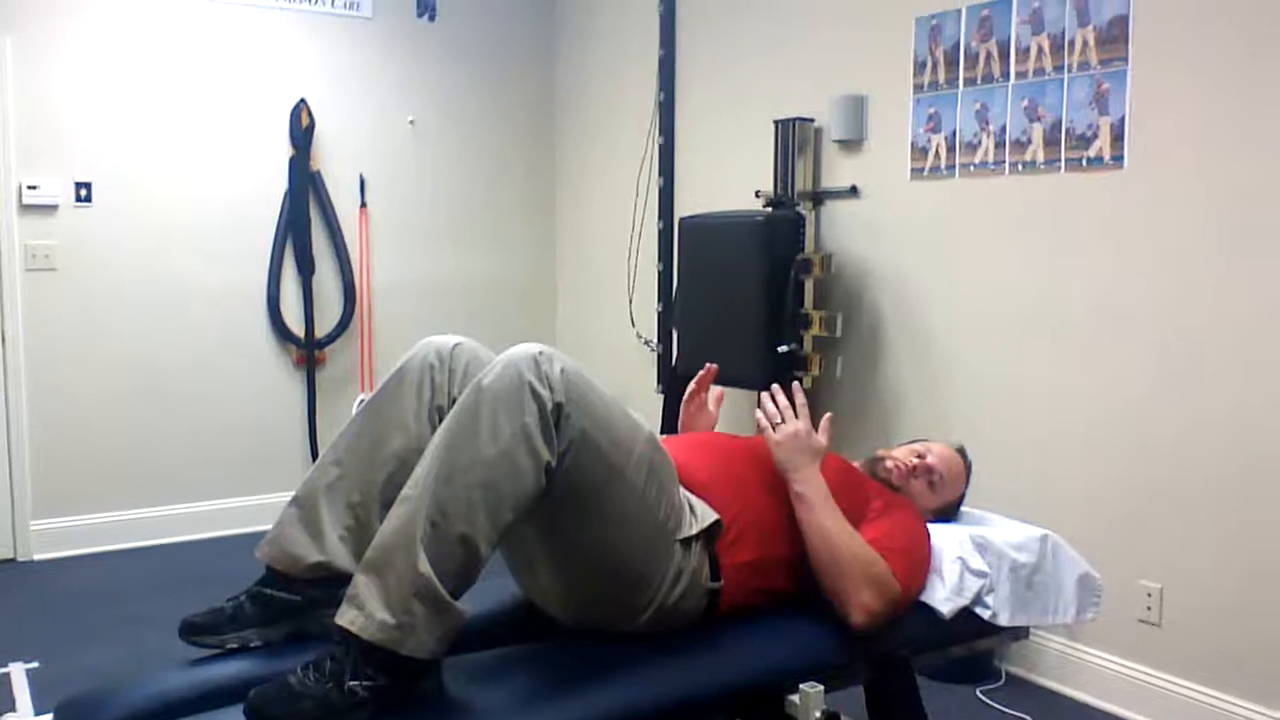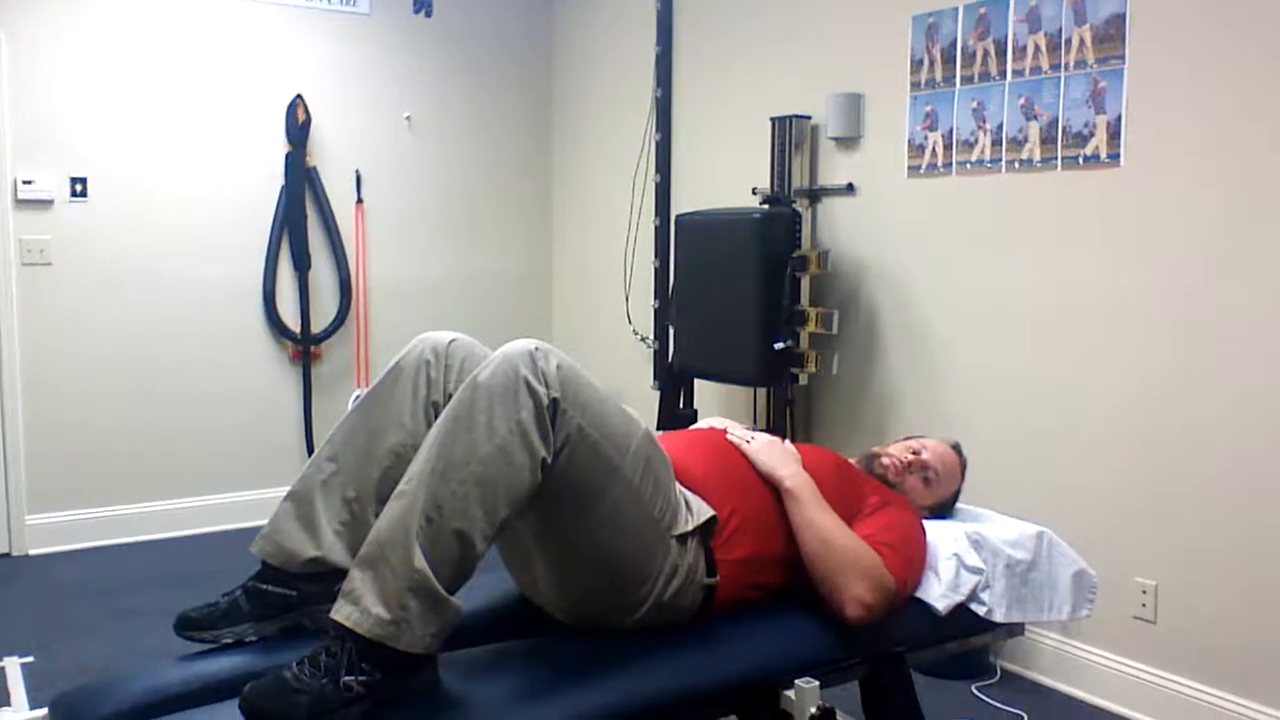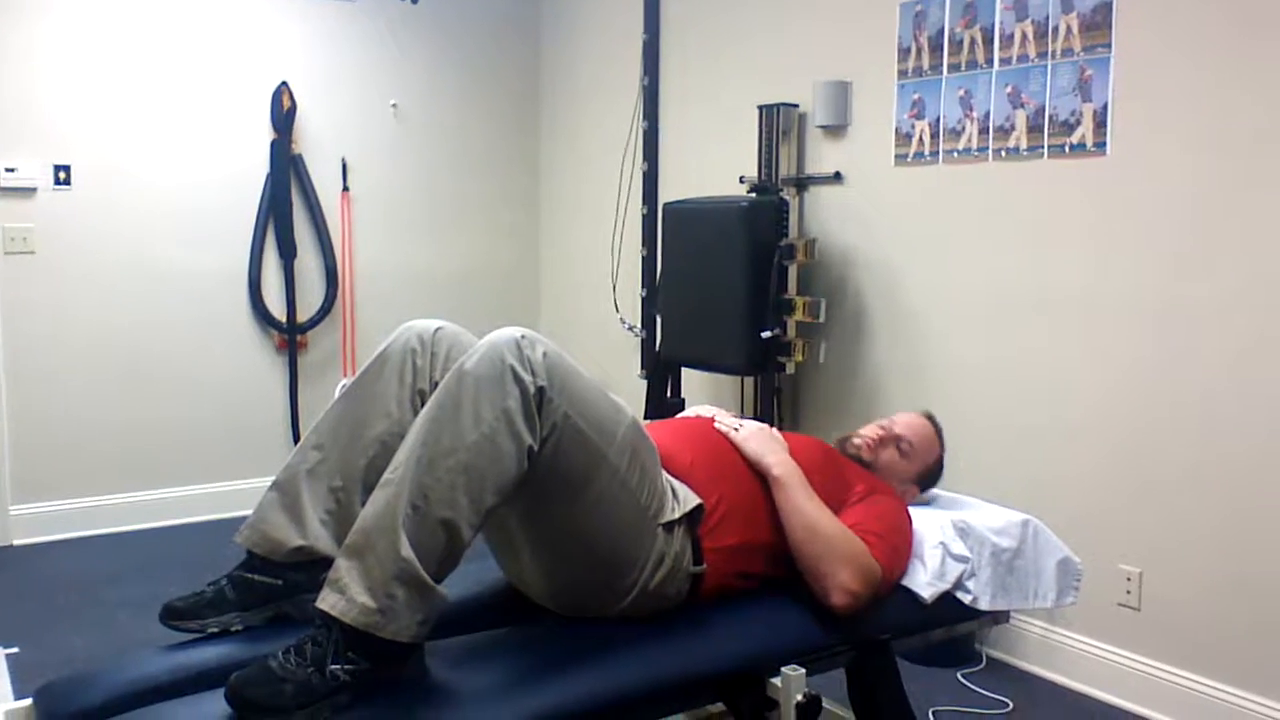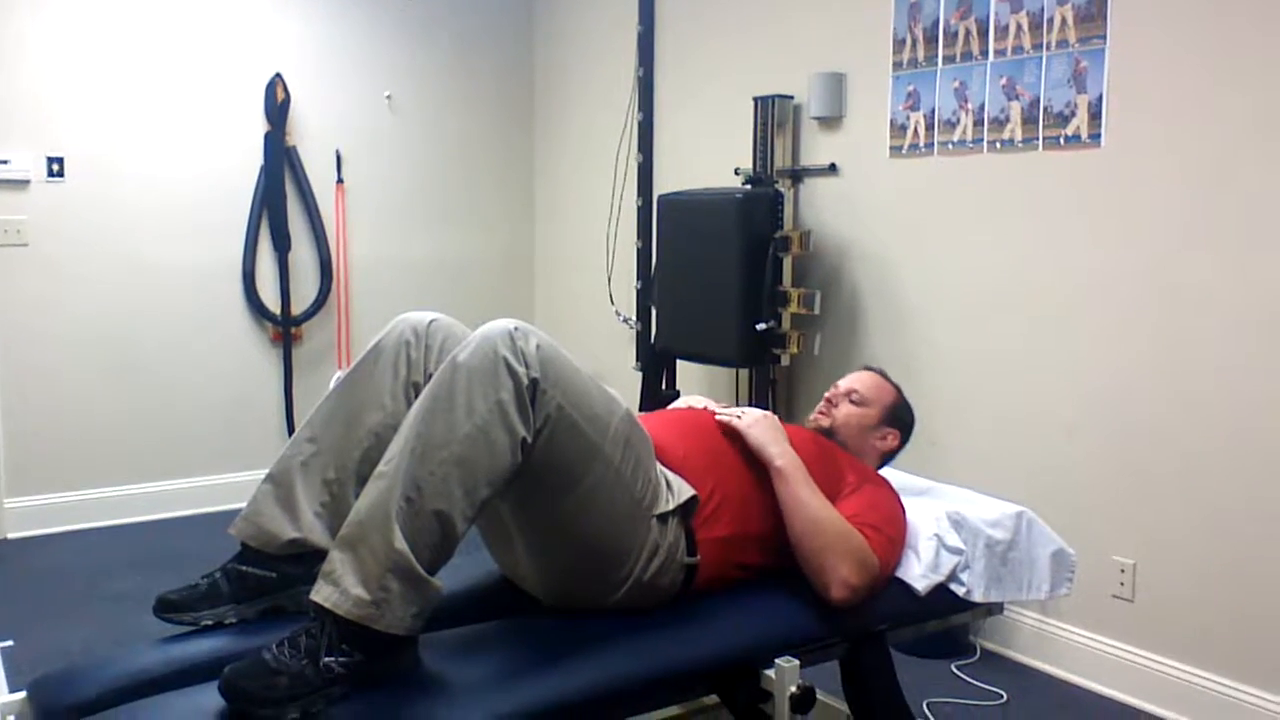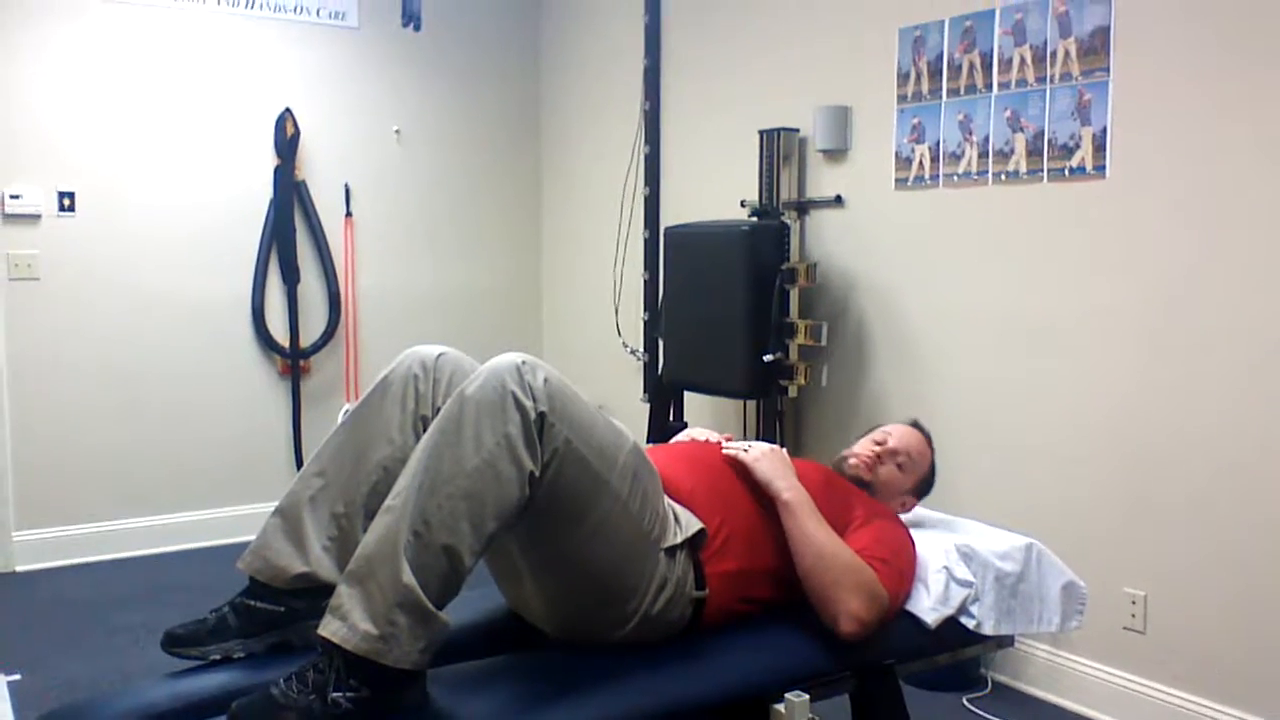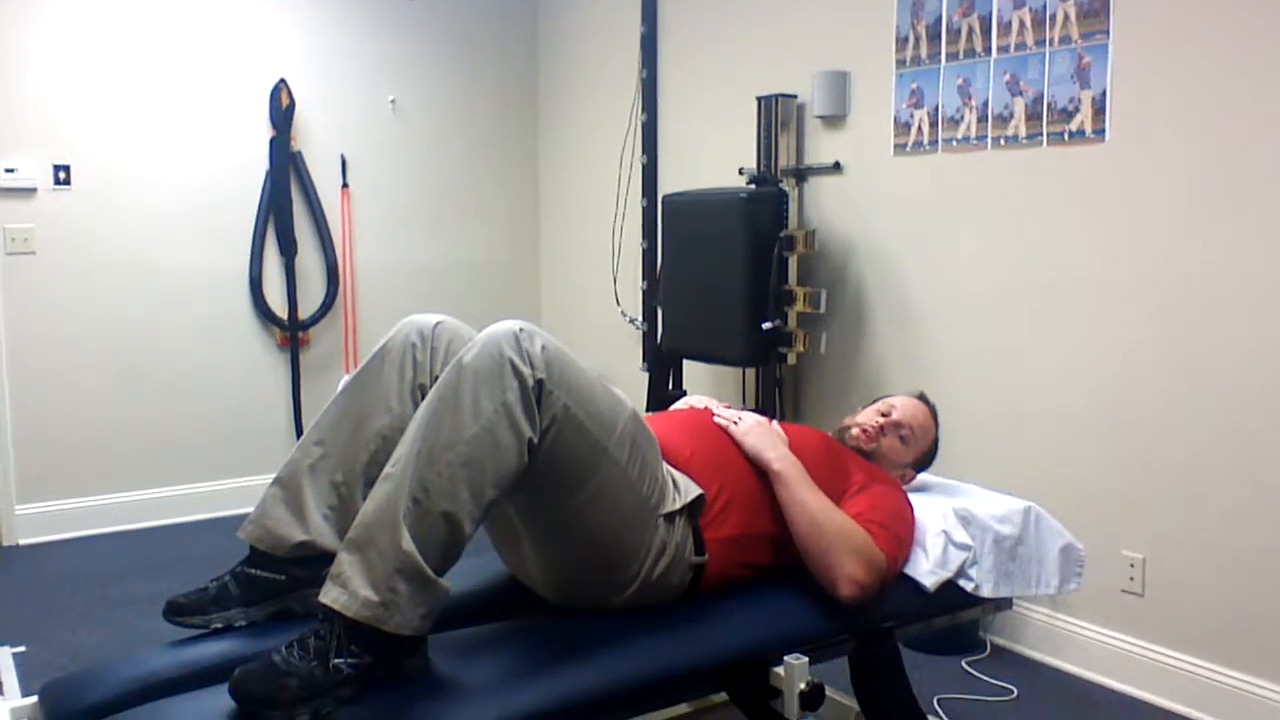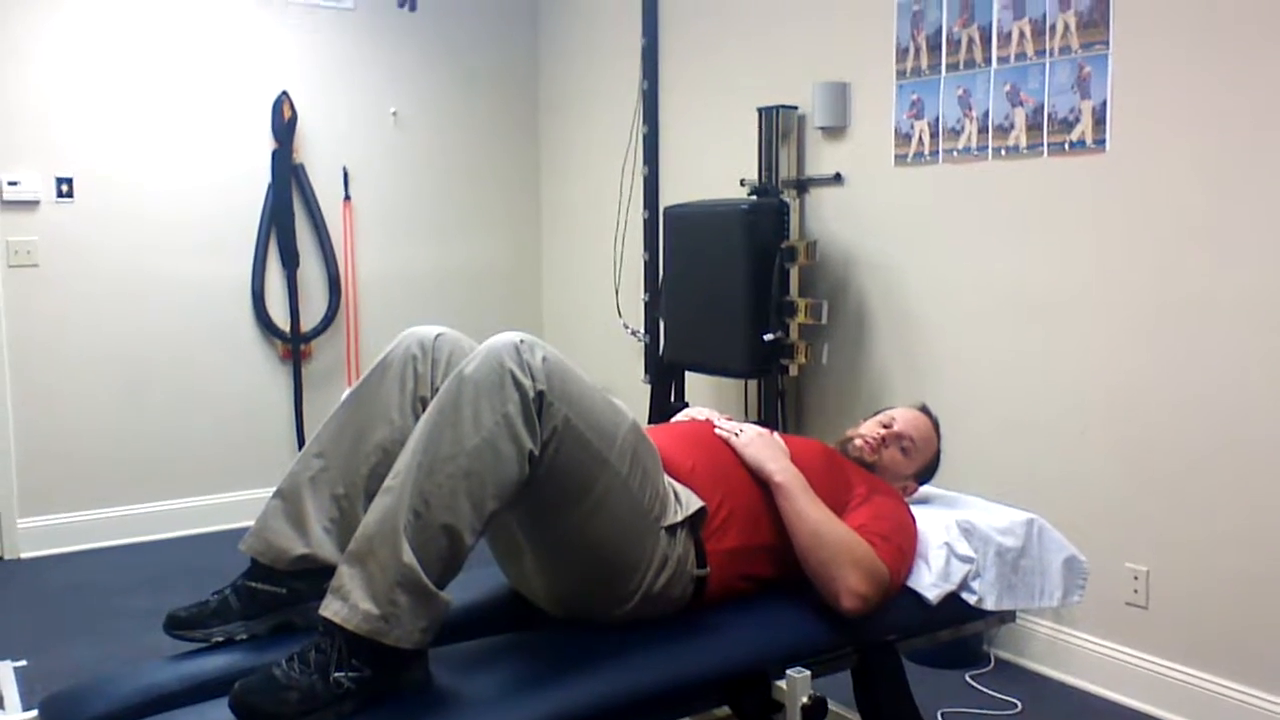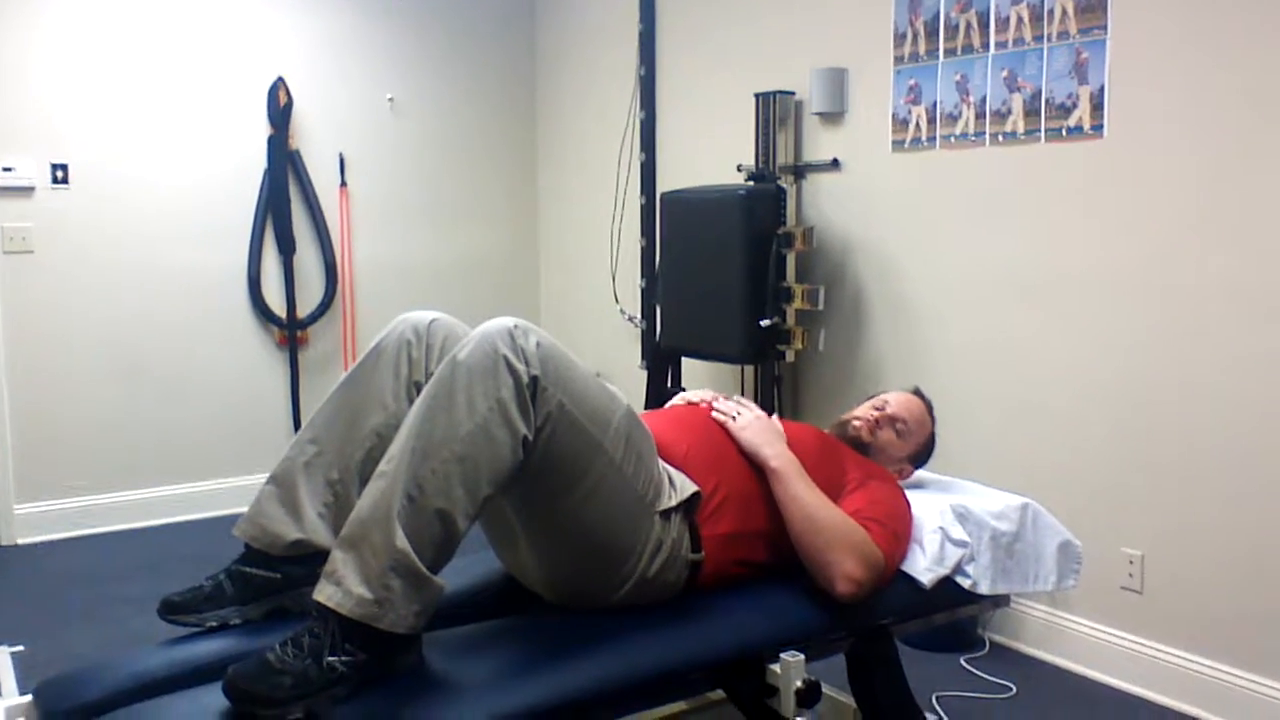
dt=0.5s
person 1, frame 1
left shoulder: (895, 523)
right shoulder: (823, 468)
left elbow: (863, 604)
left wrist: (804, 473)
right wrist: (692, 440)
left hip: (670, 556)
right hip: (579, 544)
left knee: (533, 373)
right knee: (446, 361)
left ankle: (386, 648)
right ankle: (304, 581)
person 1, frame 2
left shoulder: (891, 520)
right shoulder: (793, 459)
left elbow: (857, 597)
left wrist: (789, 476)
right wrist: (697, 440)
left hip: (670, 551)
right hip: (568, 536)
left knee: (529, 370)
right knee: (442, 358)
left ankle: (382, 642)
right ankle: (299, 577)
person 1, frame 3
left shoulder: (877, 506)
right shoulder: (776, 443)
left elbow: (843, 586)
left wrist: (778, 463)
right wrist: (693, 427)
left hip: (659, 540)
right hip: (556, 530)
left knee: (516, 358)
right knee: (429, 345)
left ankle: (367, 630)
right ankle: (287, 564)
person 1, frame 4
left shoulder: (866, 490)
right shoulder: (762, 432)
left elbow: (843, 580)
left wrist: (780, 452)
right wrist: (682, 415)
left hip: (653, 532)
right hip: (547, 520)
left knee: (509, 350)
right knee: (422, 337)
left ankle: (363, 624)
right ankle: (280, 557)
person 1, frame 5
left shoulder: (879, 530)
right shoulder: (764, 467)
left elbow: (851, 613)
left wrist: (785, 487)
right wrist: (684, 448)
left hip: (660, 565)
right hip: (558, 552)
left knee: (518, 384)
right knee: (430, 372)
right ankle: (289, 591)
person 1, frame 6
left shoulder: (877, 494)
right shoulder: (776, 434)
left elbow: (848, 576)
left wrist: (777, 457)
right wrist: (686, 412)
left hip: (660, 531)
right hip: (554, 519)
left knee: (514, 351)
right knee: (428, 340)
left ankle: (371, 625)
right ankle: (288, 559)
person 1, frame 7
left shoulder: (879, 506)
right shoulder: (766, 444)
left elbow: (852, 590)
left wrist: (780, 470)
right wrist: (682, 427)
left hip: (663, 544)
right hip: (556, 529)
left knee: (515, 363)
right knee: (429, 352)
left ankle: (371, 638)
right ankle: (289, 573)
person 1, frame 8
left shoulder: (874, 489)
right shoulder: (765, 429)
left elbow: (846, 574)
left wrist: (775, 453)
right wrist: (674, 416)
left hip: (654, 527)
right hip: (553, 517)
left knee: (508, 349)
right knee: (423, 337)
left ankle: (365, 623)
right ankle: (283, 557)
